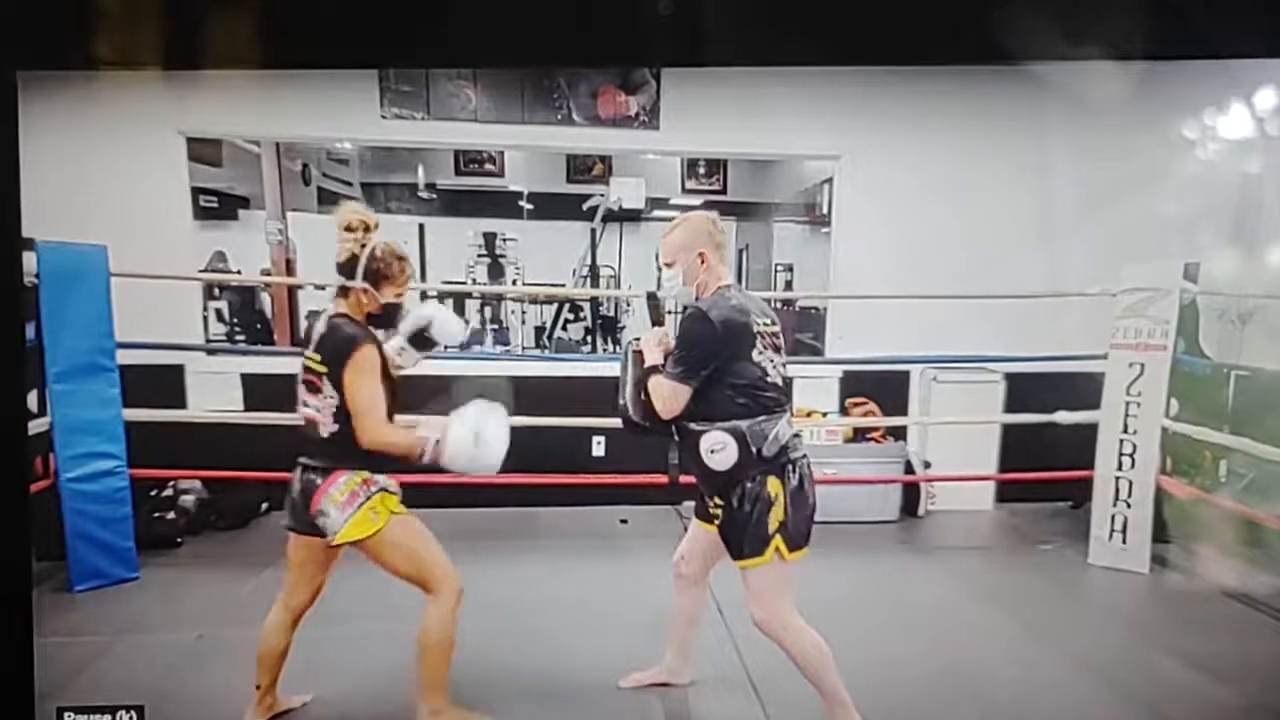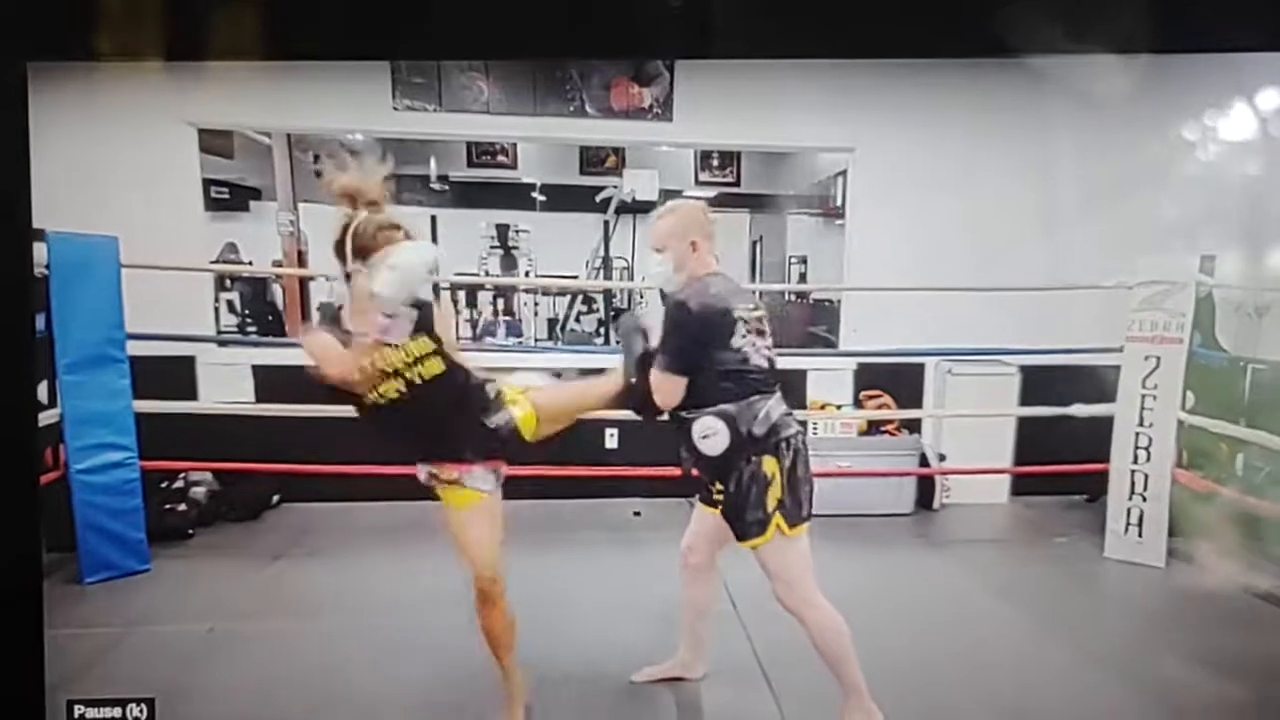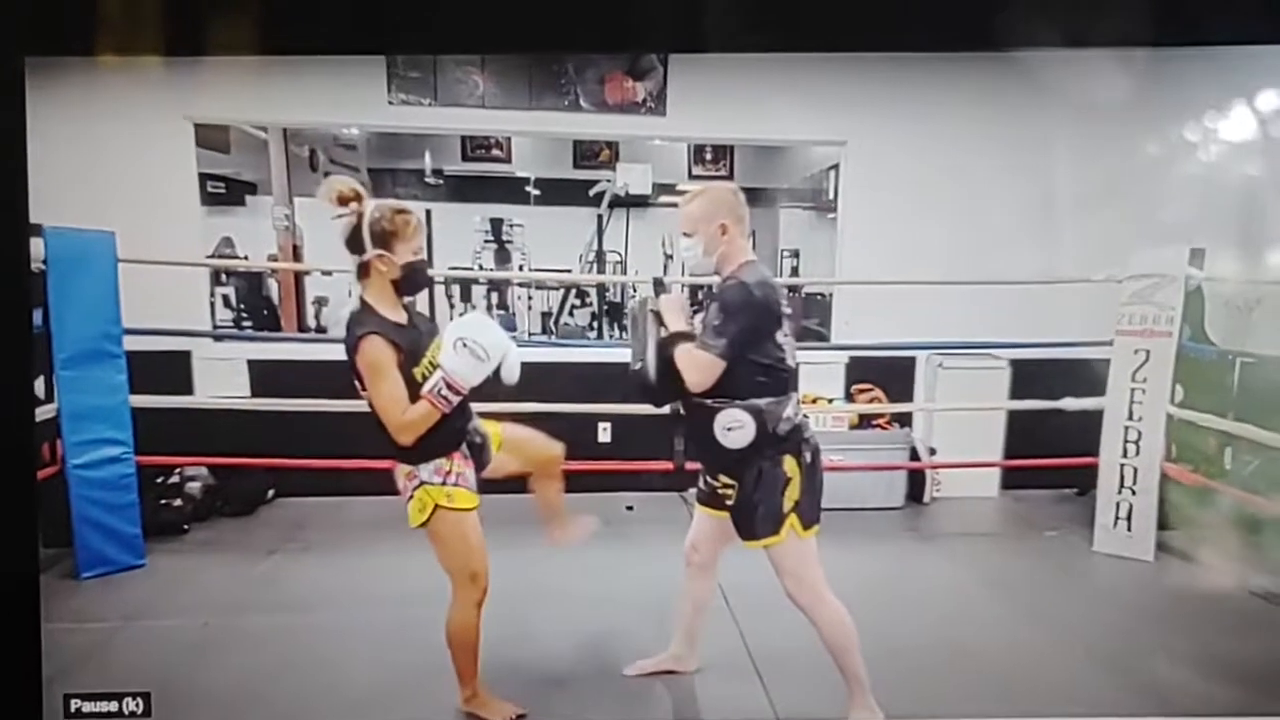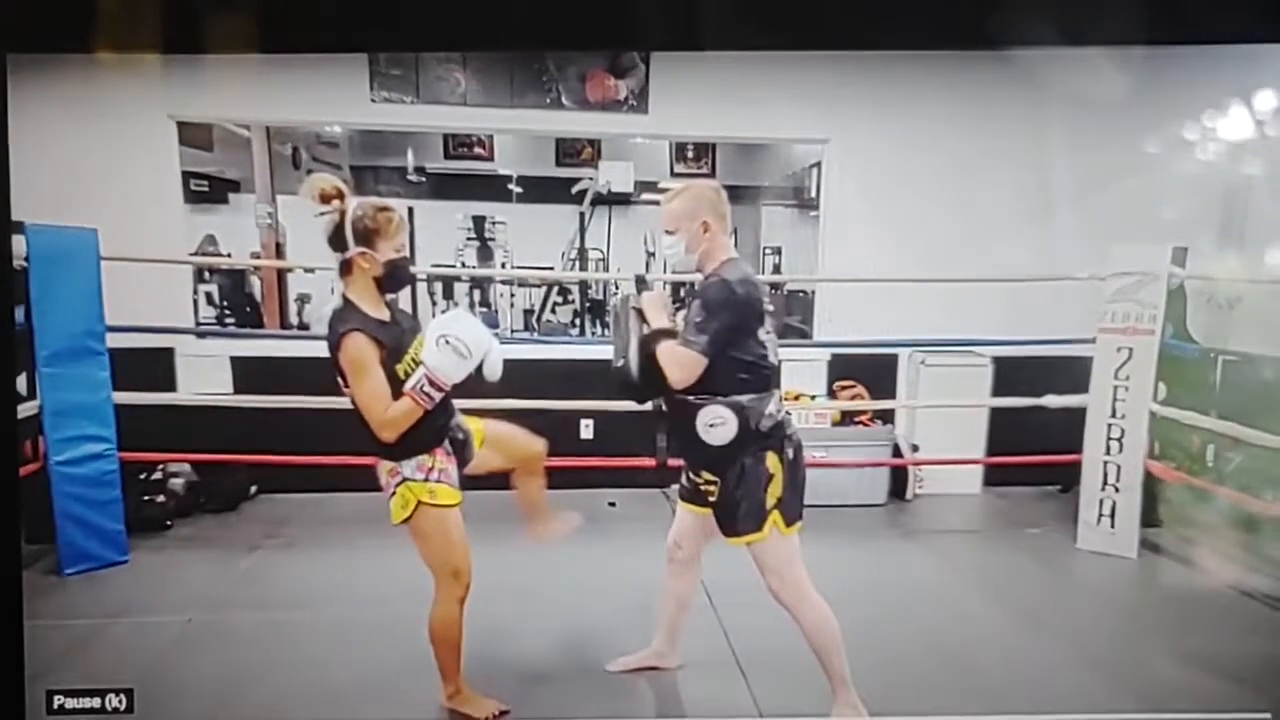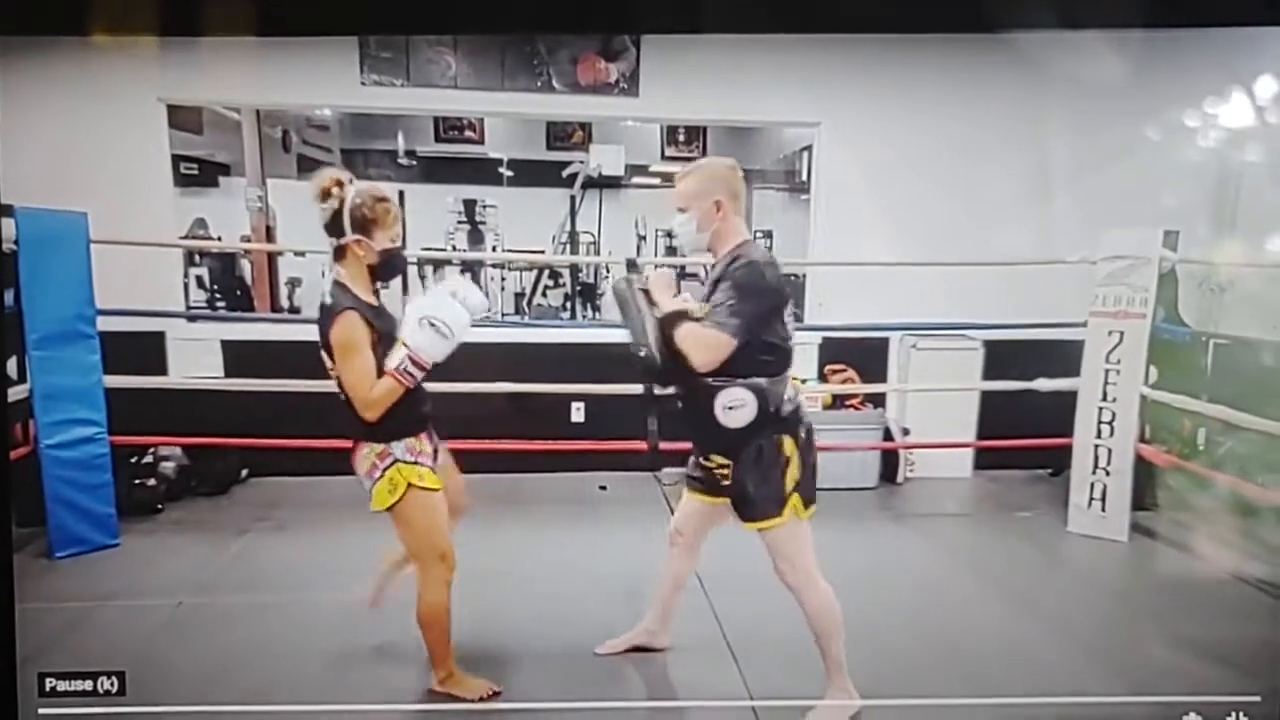
dt=0.4s
person 1, frame 1
left shoulder: (326, 328)
right shoulder: (357, 347)
right elbow: (372, 434)
left wrist: (414, 340)
right wrist: (443, 442)
left hip: (310, 484)
right hip: (352, 488)
left knee: (294, 600)
right knee: (446, 588)
person 1, frame 2
left shoulder: (421, 298)
right shoulder: (330, 337)
left elbow: (451, 358)
right elbow: (350, 373)
right wrist: (387, 315)
left hip: (491, 411)
right hip: (452, 464)
left knee: (596, 392)
right knee: (487, 585)
person 1, frame 3
left shoulder: (400, 309)
right shoulder: (370, 339)
right elbow: (404, 428)
left wrist: (479, 352)
right wrist: (456, 376)
left hip: (465, 435)
right hip: (432, 470)
left knee: (550, 453)
right knee: (471, 585)
left ankle: (558, 524)
person 1, frame 4
left shoulder: (384, 307)
right shoulder: (354, 335)
right elbow: (387, 425)
left wrist: (461, 348)
right wrist: (440, 372)
left hip: (448, 432)
right hip: (415, 466)
left knee: (533, 449)
right knee: (455, 581)
left ankle: (540, 520)
person 1, frame 5
left shoulder: (361, 297)
right shoulder: (346, 315)
right elbow: (371, 403)
left wrist: (440, 312)
right wrist: (422, 349)
left hip: (406, 442)
right hip: (391, 452)
left knee: (454, 504)
right knee: (439, 563)
right ankle: (445, 674)
person 2, frame 1
left shoulder: (707, 317)
right shoulder: (754, 309)
left elbow: (668, 404)
left wrist: (653, 357)
right wrist: (676, 355)
left hip: (761, 482)
right hip: (739, 477)
left knee: (772, 615)
right knee: (688, 566)
right ankle: (676, 666)
person 2, frame 2
left shoulder: (691, 305)
right shoulder: (734, 294)
left elbow: (666, 397)
left wrist: (648, 353)
right wrist: (664, 356)
left hip: (760, 462)
right hip: (734, 459)
left knee: (795, 592)
right knee: (696, 555)
right ankle: (689, 659)
person 2, frame 3
left shoulder: (745, 293)
right shoulder: (746, 287)
left elbow: (699, 375)
left wrist: (676, 323)
right wrist: (681, 332)
left hip: (773, 461)
right hip: (736, 457)
left knee: (805, 588)
right knee: (698, 553)
right ankle: (682, 653)
person 2, frame 4
left shoulder: (726, 290)
right shoulder: (728, 284)
left elbow: (681, 372)
left wrist: (658, 320)
right wrist: (660, 328)
left hip: (755, 457)
right hip: (719, 454)
left knee: (787, 583)
right knee: (681, 549)
right ankle: (664, 649)
person 2, frame 5
left shoulder: (752, 270)
right shoulder: (728, 268)
left elbow: (706, 355)
left wrist: (668, 304)
right wrist: (673, 311)
left hip: (767, 441)
right hip: (723, 437)
left knee: (796, 568)
right knee: (683, 533)
right ankle: (654, 628)
